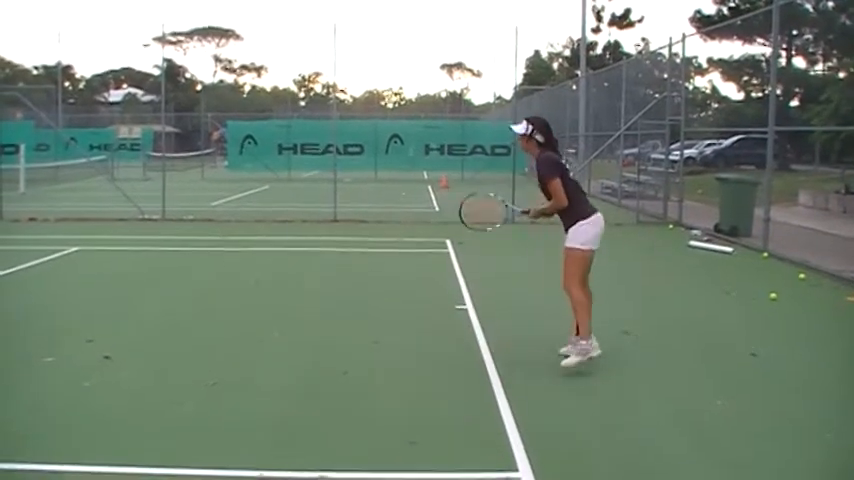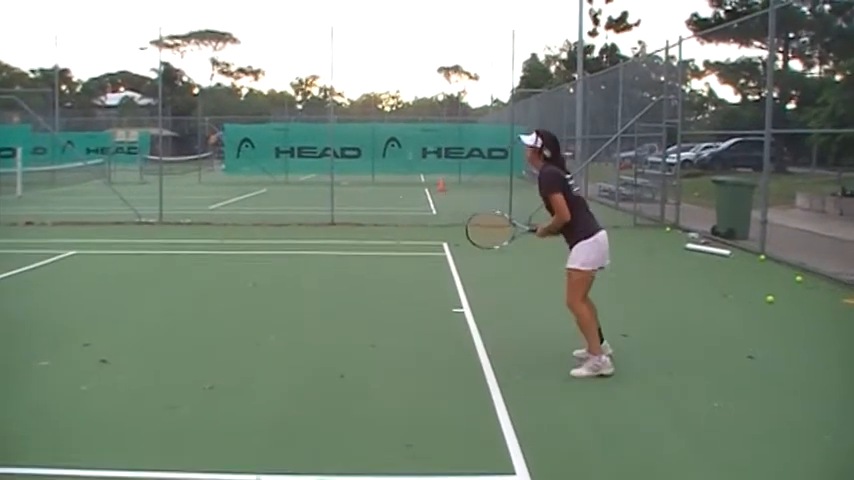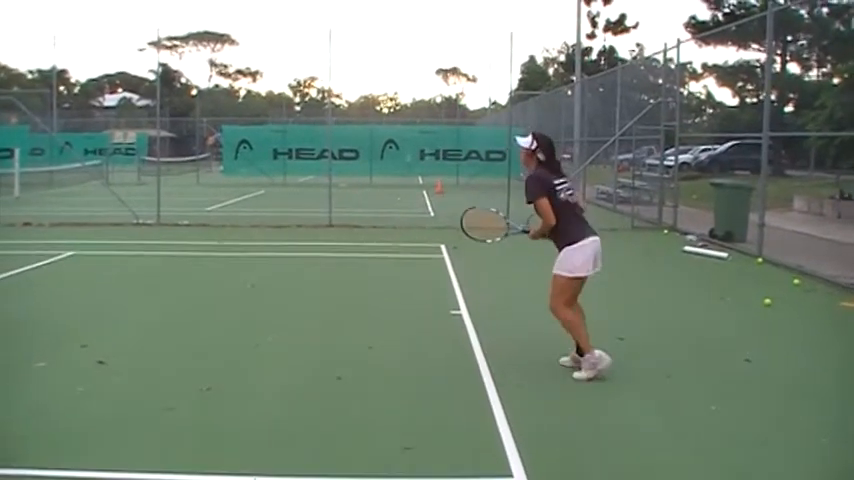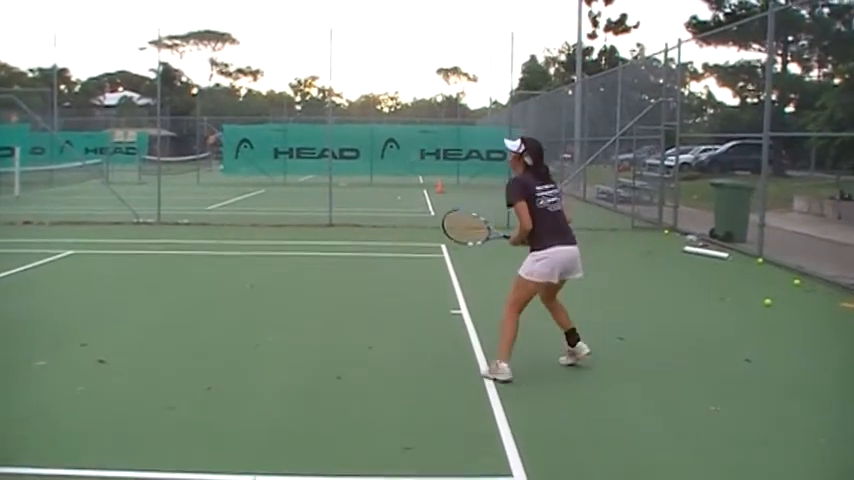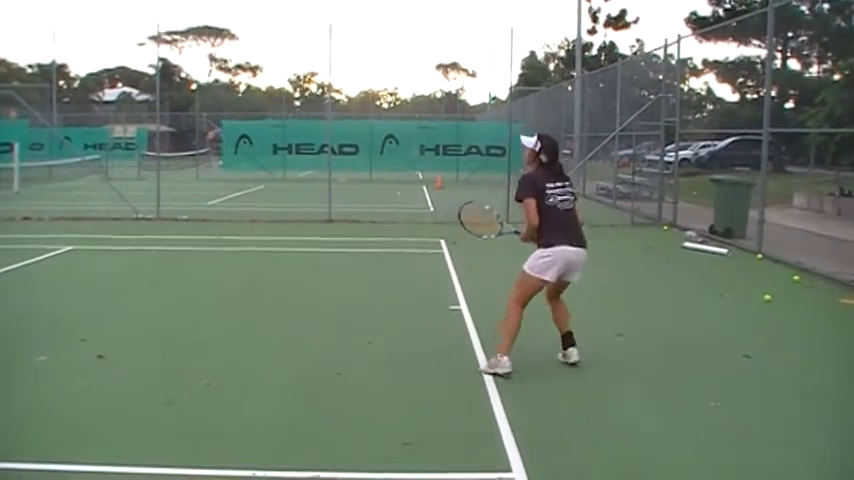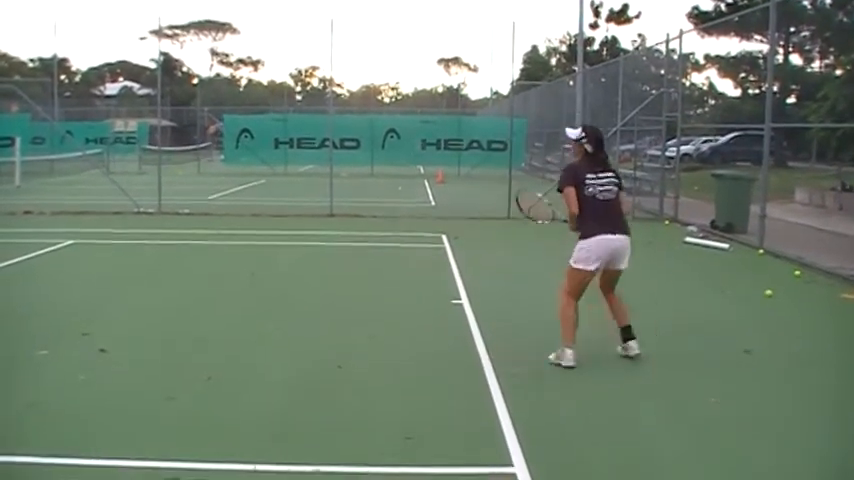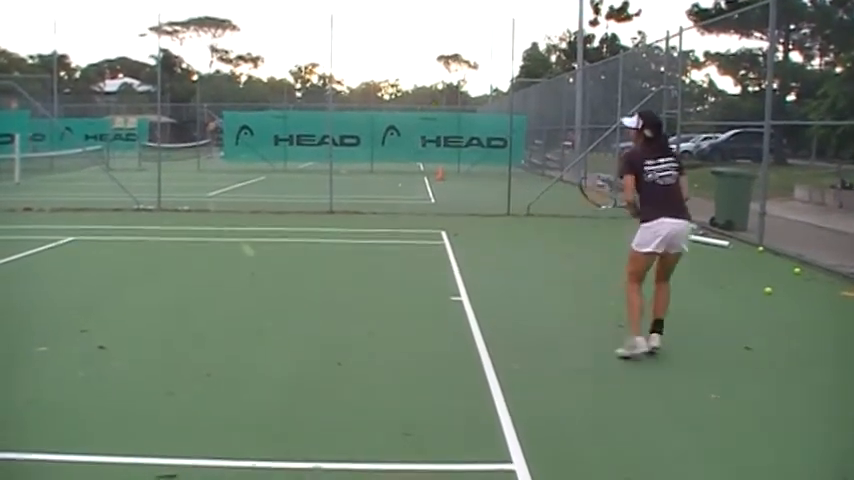
dt=0.3s
person 1, frame 1
left shoulder: (545, 161)
right shoulder: (549, 158)
left elbow: (561, 202)
left wrist: (538, 212)
right wrist: (543, 212)
left hip: (583, 225)
right hip: (586, 221)
left knee: (571, 285)
right knee: (579, 283)
left ankle: (586, 344)
right ankle: (583, 337)
person 1, frame 2
left shoulder: (547, 175)
right shoulder: (557, 172)
left elbow: (564, 217)
left wrist: (546, 230)
right wrist: (551, 229)
left hip: (586, 242)
right hip: (592, 237)
left knee: (575, 301)
right knee: (579, 297)
left ankle: (599, 360)
right ankle: (599, 344)
person 1, frame 3
left shoulder: (534, 179)
right shoulder: (557, 175)
left elbow: (550, 221)
left wrist: (537, 233)
right wrist: (547, 232)
left hip: (574, 248)
right hip: (590, 241)
left knee: (558, 307)
right knee: (568, 301)
left ankle: (595, 355)
right ankle: (585, 354)
person 1, frame 4
left shoulder: (517, 183)
right shoulder: (548, 181)
left elbow: (526, 225)
right elbow: (564, 218)
left wrist: (516, 240)
left hip: (546, 253)
right hip: (570, 249)
left knee: (513, 308)
right knee: (548, 297)
left ankle: (502, 365)
right ankle: (576, 346)
person 1, frame 5
left shoulder: (529, 179)
right shoulder: (565, 179)
left elbow: (533, 221)
right elbow: (578, 219)
left wrist: (527, 236)
left hip: (553, 251)
right hip: (578, 250)
left knee: (516, 302)
right knee: (553, 296)
left ankle: (502, 359)
right ankle: (570, 349)
person 1, frame 6
left shoulder: (572, 170)
right shoulder: (611, 171)
left elbow: (573, 211)
right elbow: (623, 208)
left wrist: (574, 225)
left hip: (594, 240)
right hip: (622, 238)
left knee: (569, 296)
right knee: (608, 290)
left ankle: (566, 352)
right ankle: (629, 342)
person 1, frame 7
left shoulder: (631, 157)
right shoulder: (672, 156)
left elbow: (630, 198)
right elbow: (684, 194)
left wrist: (637, 212)
left hip: (655, 225)
right hip: (682, 223)
left knee: (633, 282)
right knee: (663, 280)
left ankle: (636, 339)
right ankle: (655, 334)
